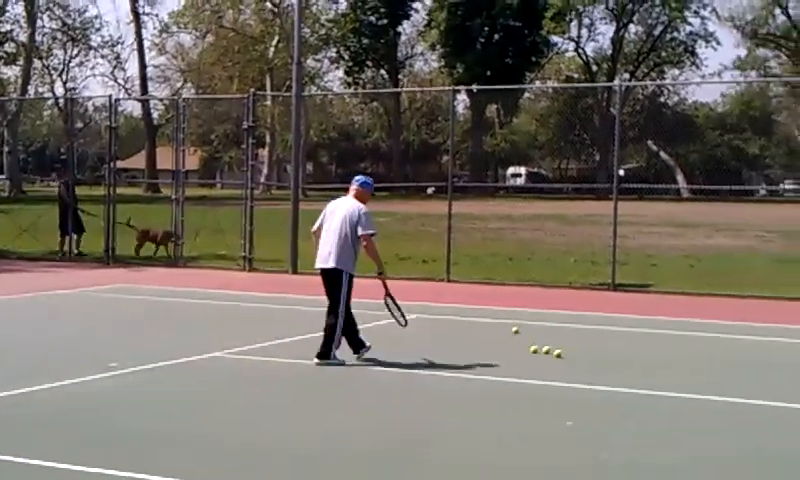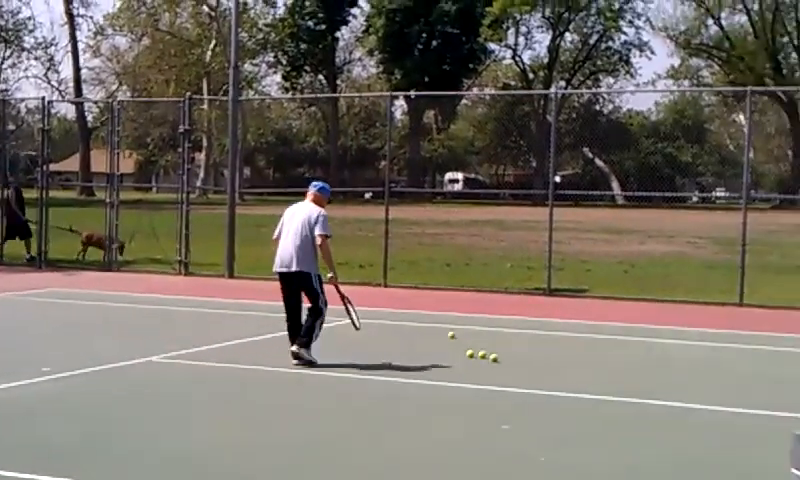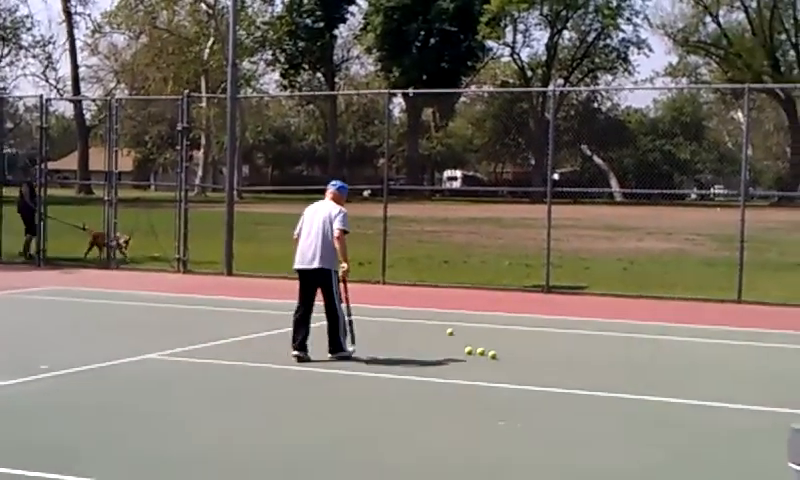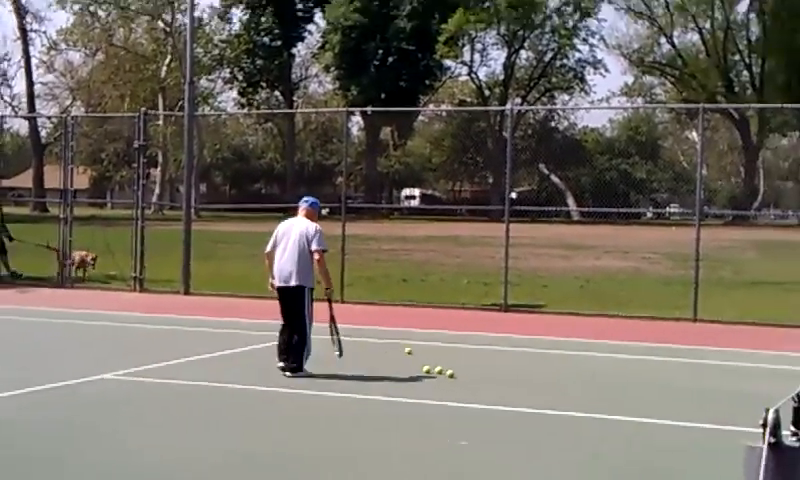
dt=0.3s
person 1, frame 1
left shoulder: (333, 204)
right shoulder: (360, 210)
left elbow: (315, 231)
right elbow: (366, 242)
right wrist: (380, 267)
left hip: (324, 263)
right hip: (341, 265)
left knee: (340, 307)
right knee: (338, 310)
left ankle: (357, 345)
right ankle: (326, 354)
person 1, frame 2
left shoulder: (290, 209)
right shoulder: (319, 213)
left elbow: (276, 238)
right elbow: (321, 242)
right wrist: (332, 269)
left hip: (283, 266)
right hip: (305, 268)
left knee: (292, 311)
right knee: (318, 307)
left ankle: (299, 355)
right ankle: (301, 345)
person 1, frame 3
left shoulder: (310, 208)
right shoulder: (338, 210)
left elbow: (297, 236)
right elbow: (338, 236)
right wrist: (344, 261)
left hip: (303, 263)
right hip: (324, 265)
left knee: (304, 307)
right knee: (333, 306)
left ankle: (299, 347)
right ankle: (337, 348)
person 1, frame 4
left shoulder: (283, 225)
right shoulder: (314, 228)
left elbow: (268, 253)
right elbow: (318, 257)
left wrist: (272, 277)
right wrist: (327, 283)
left hip: (281, 282)
right hip: (301, 283)
left knee: (287, 323)
right knee: (301, 325)
left ankle: (284, 359)
right ankle: (295, 367)
